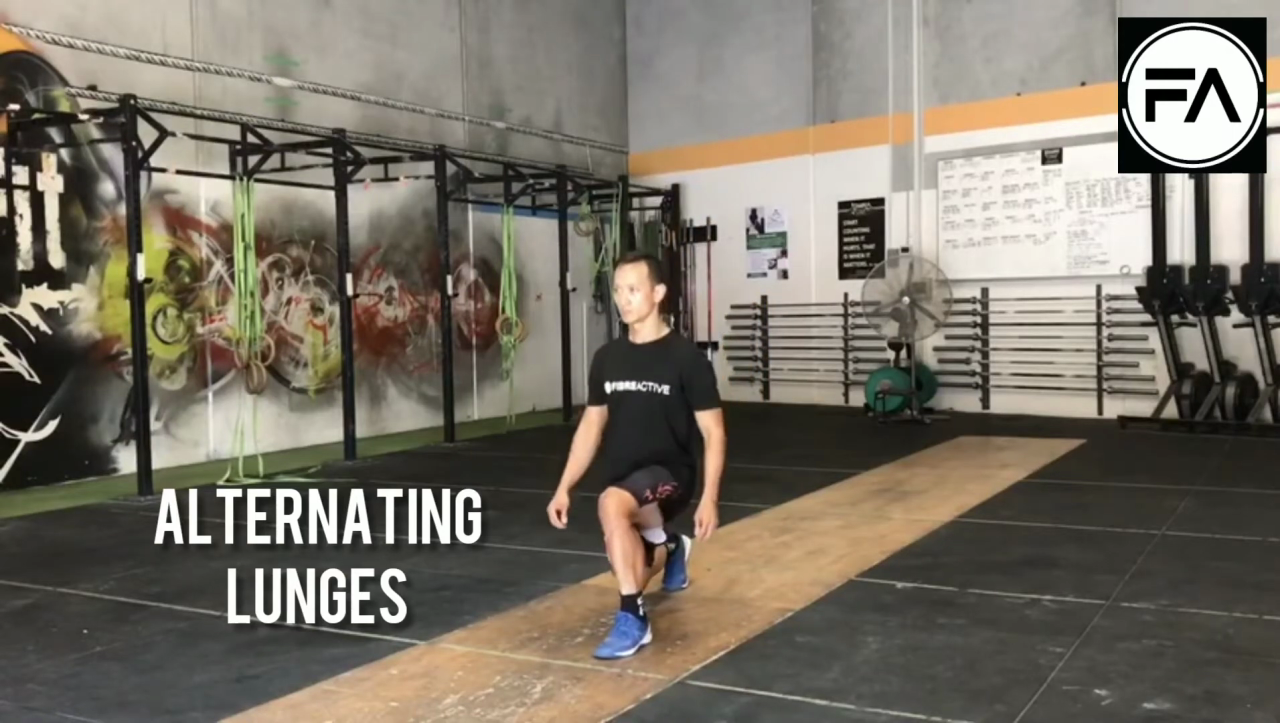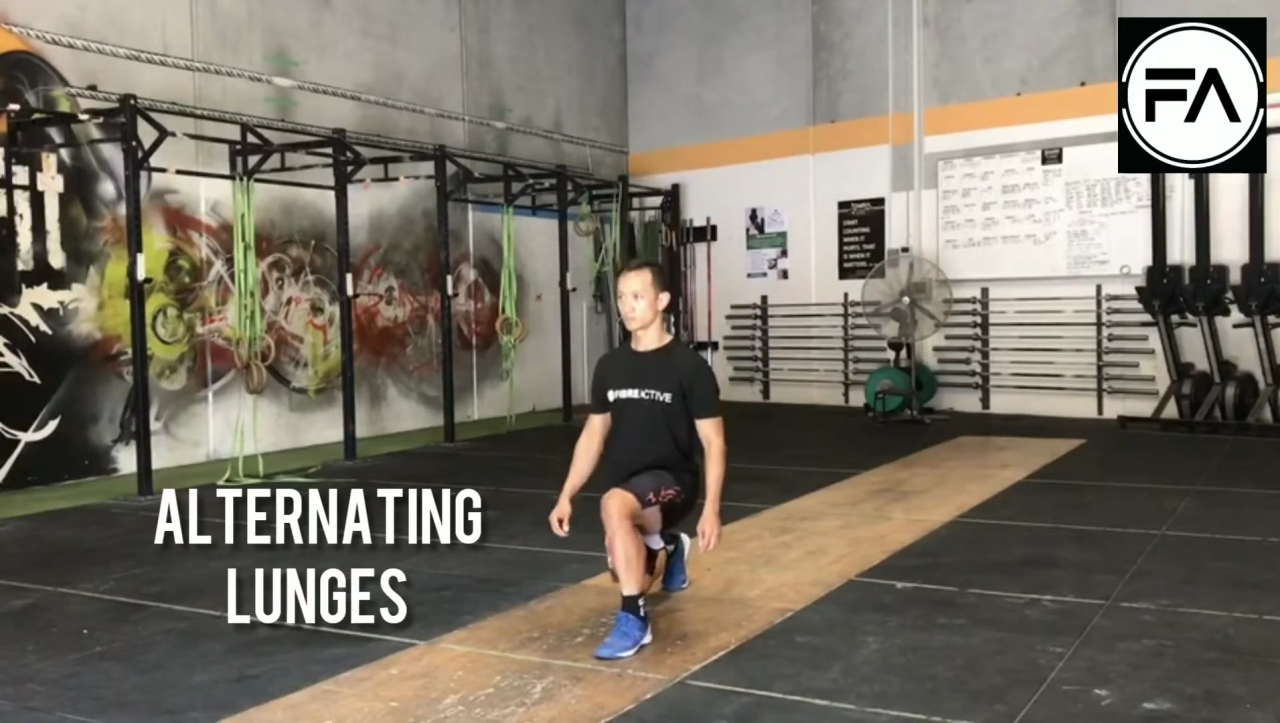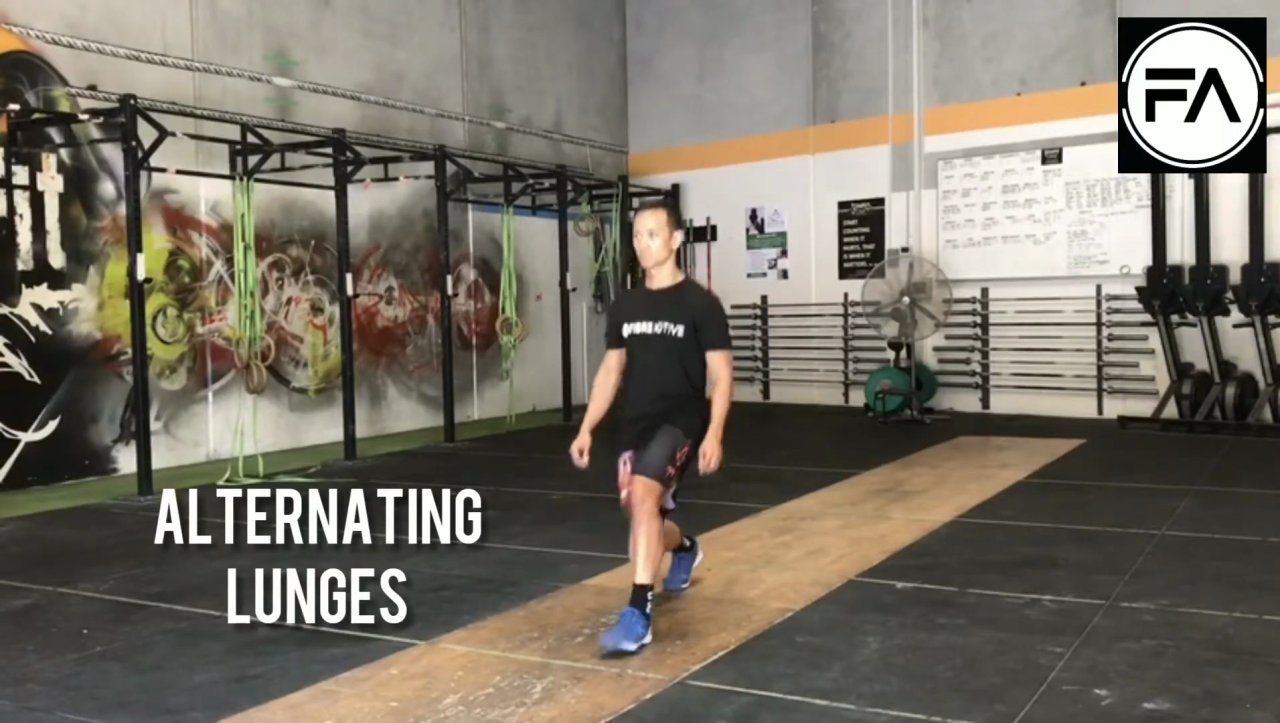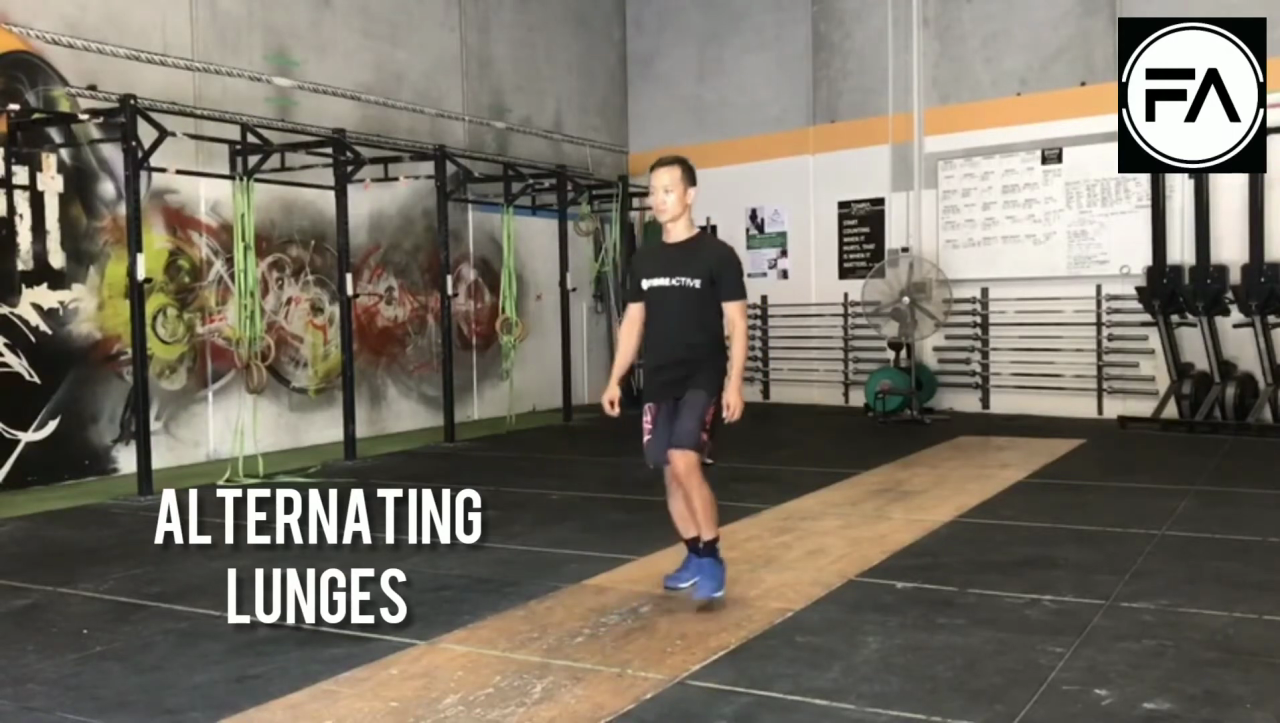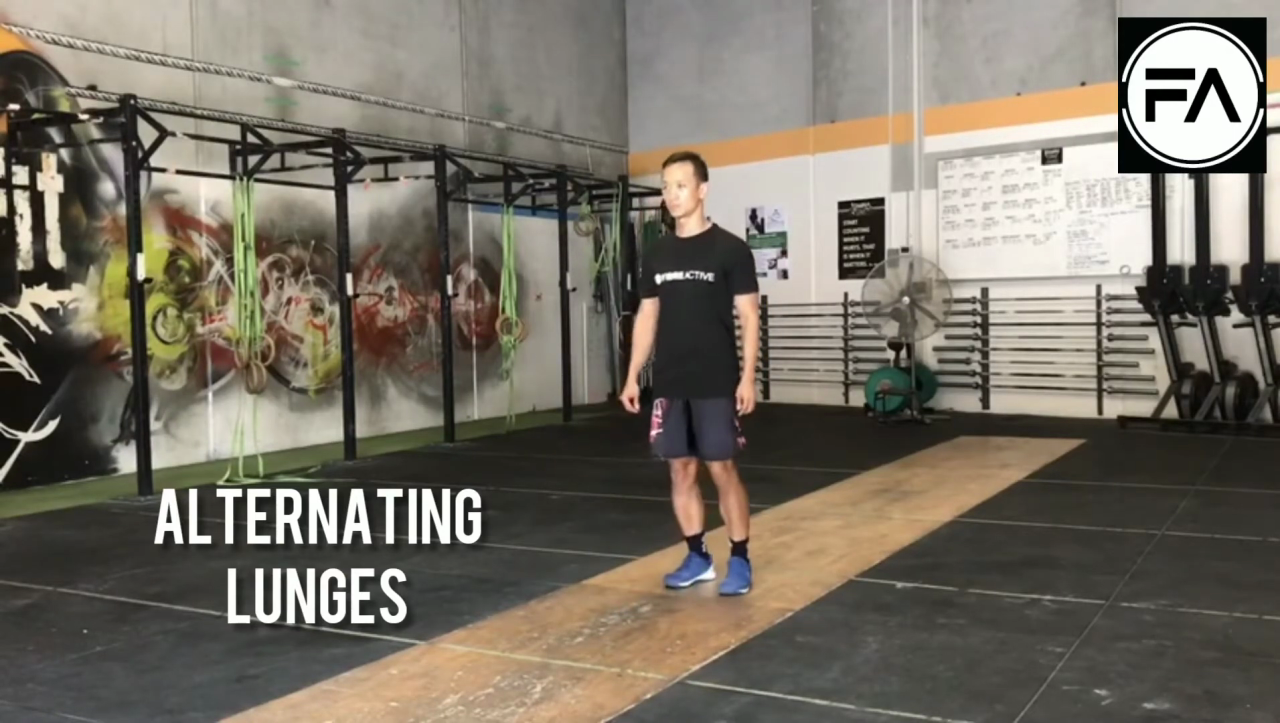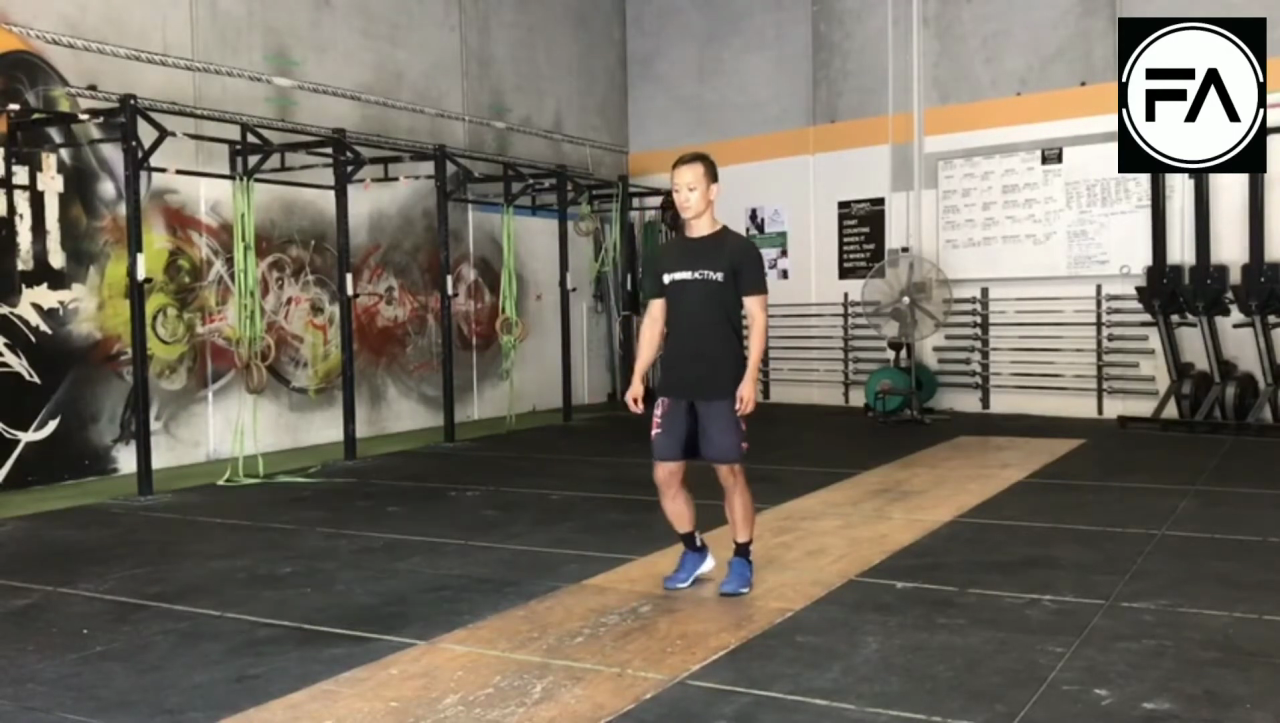
dt=0.3s
person 1, frame 1
left shoulder: (686, 359)
right shoulder: (607, 358)
left elbow: (713, 433)
right elbow: (592, 425)
left wrist: (709, 499)
right wrist: (564, 487)
left hip: (670, 472)
right hip: (624, 476)
left knee: (611, 505)
right knee: (631, 570)
left ankle: (632, 620)
right ankle: (672, 548)
person 1, frame 2
left shoulder: (689, 367)
right shoulder: (610, 365)
left elbow: (713, 442)
right elbow: (594, 433)
left wrist: (712, 509)
right wrist: (566, 496)
left hip: (672, 478)
right hip: (627, 482)
left knee: (614, 506)
right knee: (632, 577)
left ankle: (633, 621)
right ankle: (671, 546)
person 1, frame 3
left shoulder: (700, 303)
right shoulder: (625, 305)
left elbow: (721, 374)
right elbow: (611, 369)
left wrist: (714, 434)
right wrist: (586, 429)
left hip: (680, 421)
right hip: (636, 426)
left knee: (642, 495)
right knee: (646, 521)
left ankle: (638, 613)
right ankle: (685, 548)
person 1, frame 4
left shoulder: (716, 254)
right shoulder: (644, 258)
left elbow: (737, 323)
right elbow: (633, 321)
left wrist: (734, 383)
right wrist: (615, 379)
left hip: (701, 379)
right hip: (658, 383)
left knee: (683, 462)
right knee: (671, 474)
left ankle: (713, 556)
right ankle: (696, 555)
person 1, frame 5
left shoulder: (729, 248)
right shoulder: (656, 253)
left elbow: (749, 316)
right elbow: (647, 317)
left wrist: (748, 376)
right wrist: (632, 376)
left hip: (715, 381)
right hip: (669, 382)
left knee: (721, 470)
right knee: (681, 471)
left ankle: (739, 559)
right ankle: (698, 557)
person 1, frame 6
left shoulder: (739, 250)
right shoulder: (666, 254)
left elbow: (757, 318)
right elbow: (654, 318)
left wrist: (750, 377)
right wrist: (638, 376)
left hip: (722, 384)
right hip: (673, 383)
left knee: (729, 473)
right knee: (665, 474)
left ankle: (741, 561)
right ankle: (695, 553)
